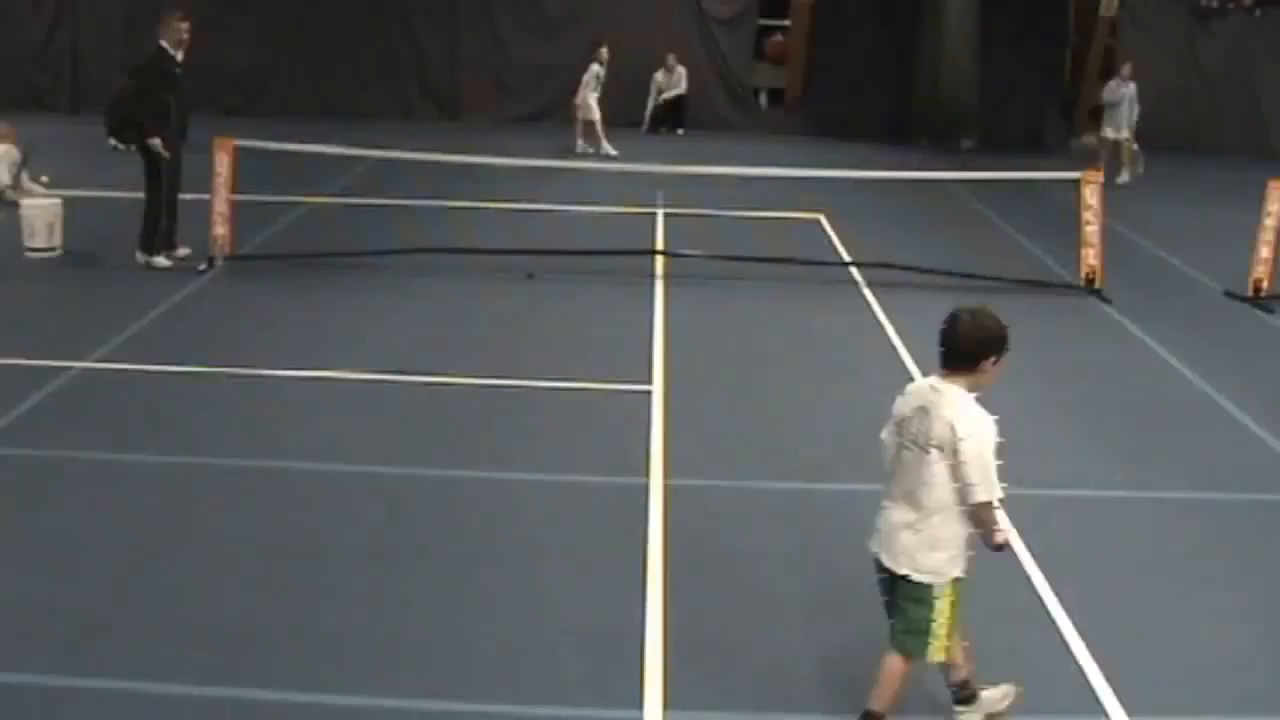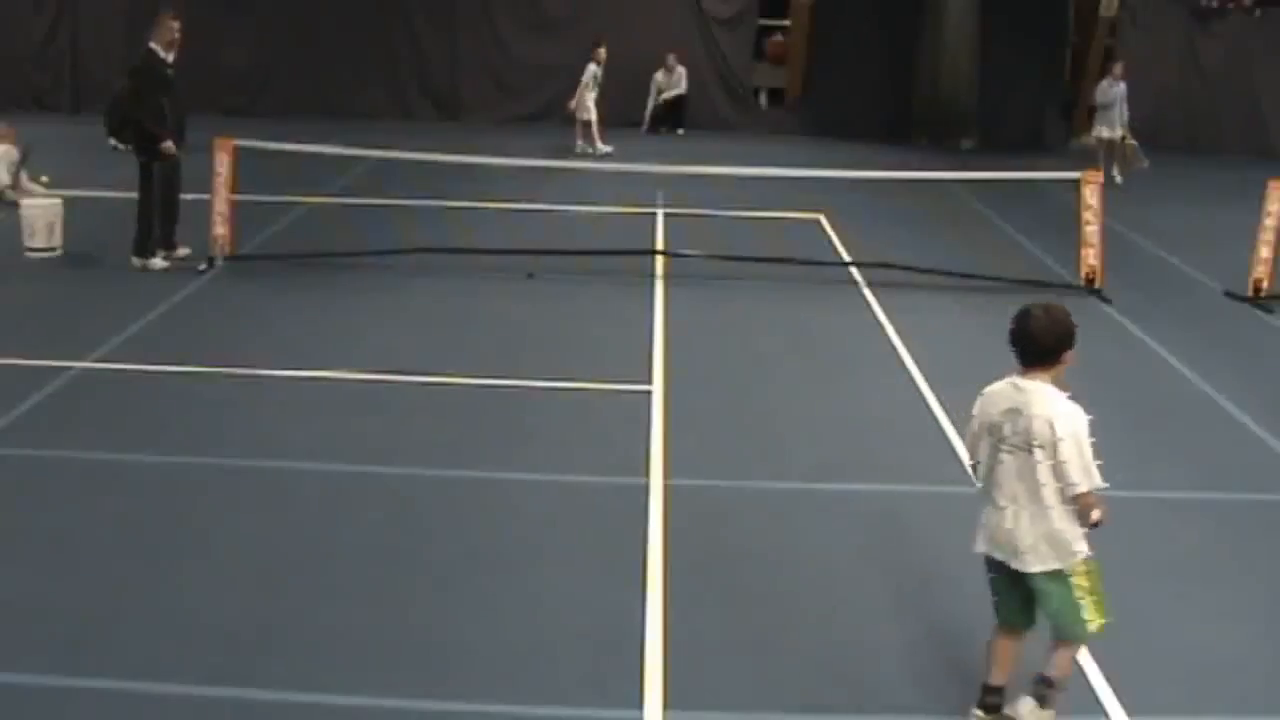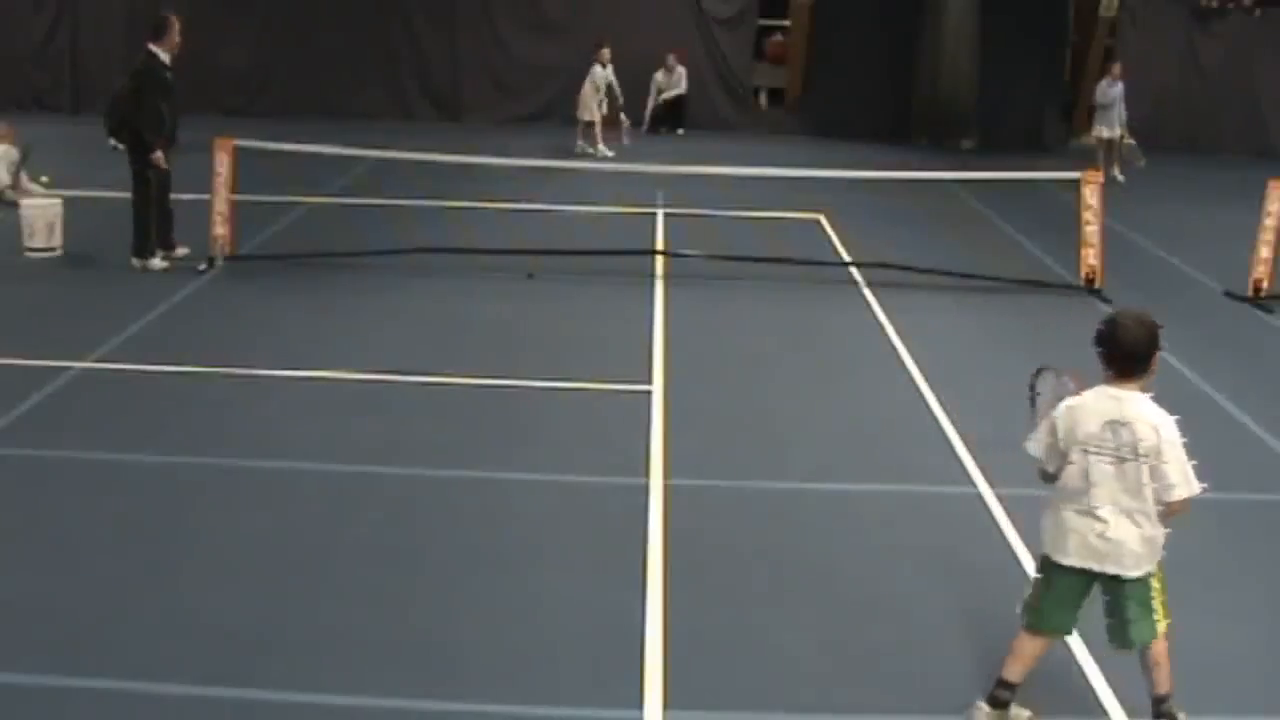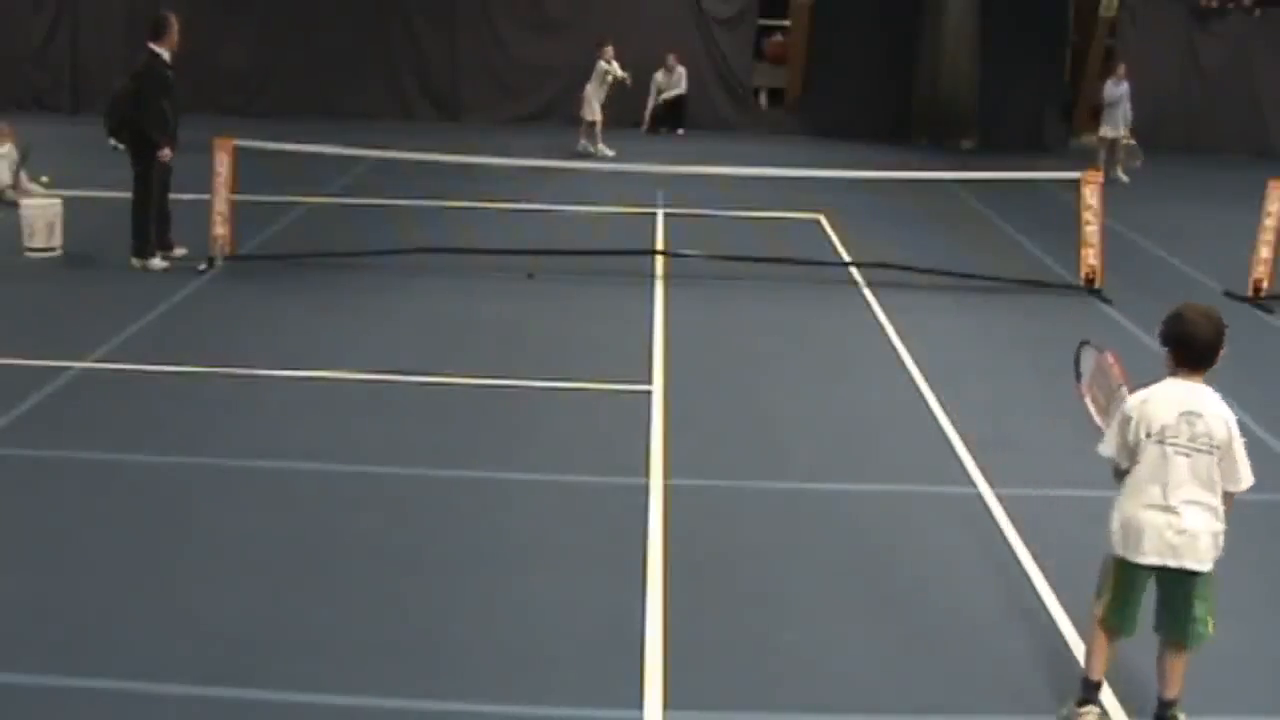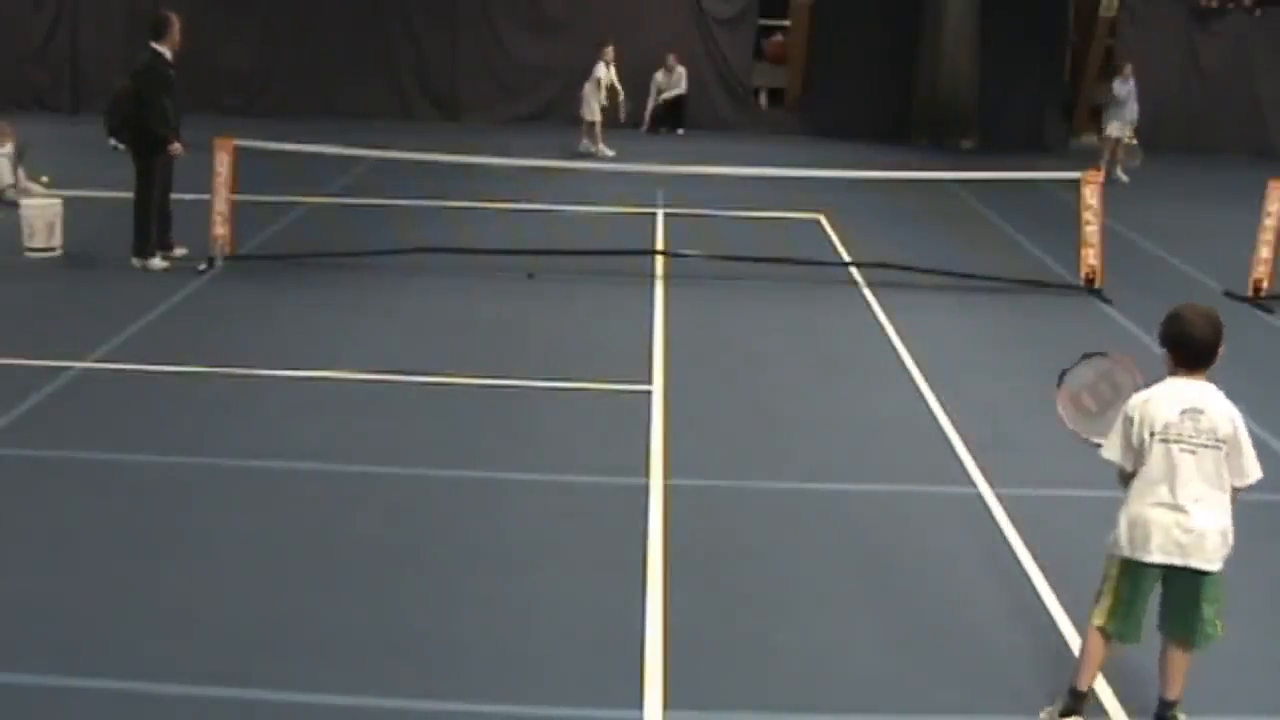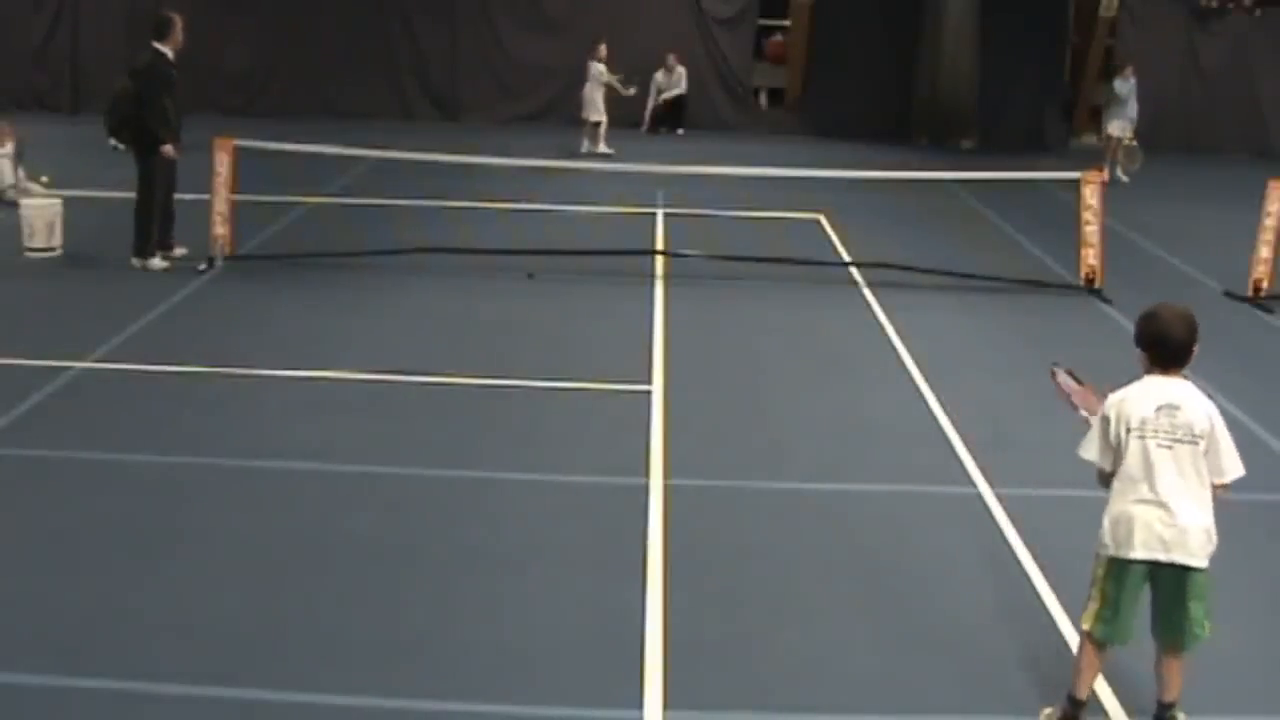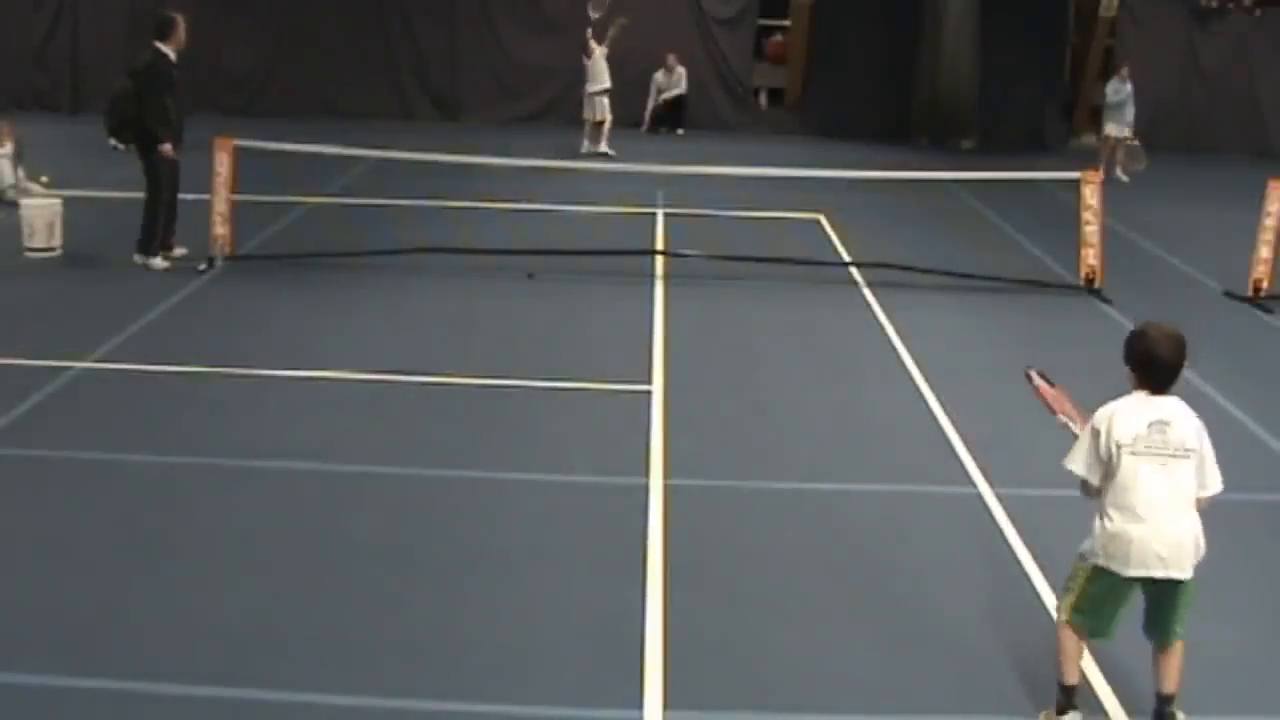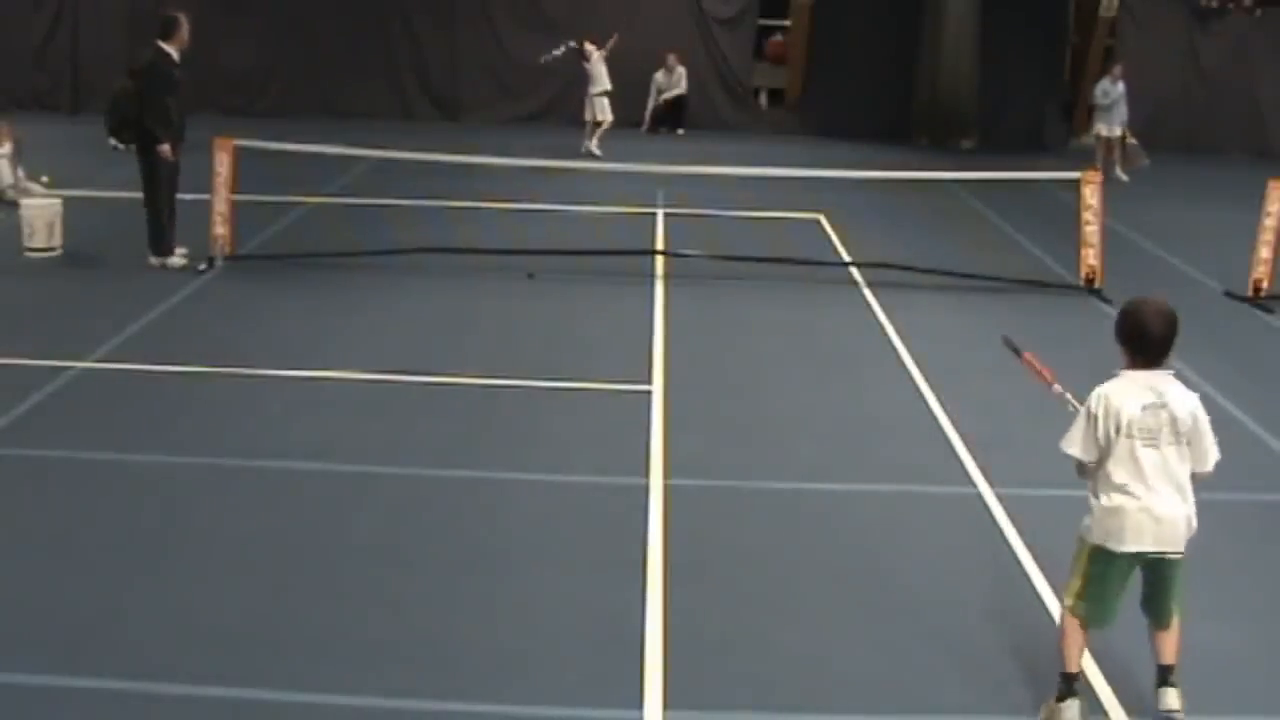
dt=0.3s
person 1, frame 1
left shoulder: (911, 395)
right shoulder: (972, 421)
right elbow: (979, 502)
right wrist: (994, 533)
left hip: (894, 536)
right hip: (931, 550)
left knee: (940, 626)
right knee: (910, 645)
person 1, frame 2
left shoulder: (989, 398)
right shoulder: (1065, 415)
left elbow: (977, 466)
right elbow: (1083, 497)
right wrist: (1093, 514)
left hip: (998, 534)
right hip: (1052, 542)
left knee: (1011, 623)
right knee: (1080, 628)
person 1, frame 3
left shoulder: (1071, 410)
right shoulder: (1158, 424)
left elbow: (1049, 472)
right elbow: (1176, 502)
right wrist: (1150, 514)
left hip: (1071, 540)
right hip: (1132, 547)
left knee: (1040, 625)
right knee: (1152, 633)
person 1, frame 4
left shoulder: (1140, 403)
right shoulder: (1223, 416)
left elbow: (1120, 470)
right elbow: (1230, 491)
left hip: (1137, 531)
right hip: (1194, 539)
left knee: (1107, 618)
right knee: (1178, 636)
person 1, frame 5
left shoulder: (1142, 404)
right shoulder: (1227, 413)
left elbow: (1125, 475)
right elbow: (1235, 488)
left hip: (1144, 531)
right hip: (1202, 539)
left knee: (1104, 622)
right knee: (1181, 635)
person 1, frame 6
left shoulder: (1120, 402)
right shoulder: (1205, 409)
left elbow: (1104, 475)
right elbow: (1218, 485)
left hip: (1129, 530)
right hip: (1188, 536)
left knee: (1098, 629)
right knee: (1175, 637)
person 1, frame 7
left shoulder: (1109, 417)
right shoulder: (1191, 424)
left elbow: (1089, 488)
right elbow: (1201, 500)
left hip: (1120, 543)
right hip: (1178, 547)
left knee: (1072, 618)
right knee: (1168, 634)
person 1, frame 8
left shoulder: (1105, 397)
right shoulder: (1187, 401)
left elbow: (1085, 468)
right elbow: (1201, 473)
left hip: (1115, 523)
right hip: (1170, 525)
left knee: (1077, 610)
right knee: (1163, 613)
person 2, frame 1
left shoulder: (175, 61)
right shoulder: (153, 62)
right elbow: (134, 100)
right wrist: (149, 134)
left hip: (172, 138)
right hip: (157, 139)
left knee: (171, 193)
right knee: (159, 193)
left ankle: (167, 244)
right ankle: (148, 250)
person 2, frame 2
left shoulder: (167, 62)
right shoulder: (146, 65)
right elbow: (142, 108)
right wrist: (161, 138)
left hip: (170, 140)
right hip: (154, 143)
left knee: (170, 195)
right knee: (151, 197)
left ankle: (167, 244)
right ankle: (143, 253)
person 2, frame 3
left shoulder: (161, 65)
right shoulder: (147, 68)
right elbow: (141, 113)
right wrist: (152, 147)
left hip: (160, 144)
right hip: (147, 147)
left knee: (162, 195)
right knee: (147, 198)
left ankle: (165, 244)
right ankle: (142, 254)
person 2, frame 4
left shoulder: (160, 63)
right shoulder: (149, 67)
right elbow: (145, 111)
right wrist: (159, 144)
left hip: (161, 142)
right hip: (148, 145)
left knee: (160, 195)
right knee: (146, 197)
left ankle: (163, 244)
right ankle: (142, 253)
person 2, frame 5
left shoulder: (161, 62)
right shoulder: (151, 65)
right elbow: (150, 109)
left wrist: (170, 138)
right wrist: (169, 139)
left hip: (161, 141)
right hip: (150, 143)
left knee: (162, 194)
right knee: (148, 196)
left ankle: (163, 244)
right ankle: (143, 253)
person 2, frame 6
left shoulder: (163, 62)
right shoulder: (152, 65)
right elbow: (149, 108)
right wrist: (162, 141)
left hip: (165, 140)
right hip: (153, 143)
left knee: (165, 194)
right knee: (150, 196)
left ankle: (164, 244)
right ankle: (143, 253)
person 2, frame 7
left shoulder: (165, 61)
right shoulder: (153, 64)
right elbow: (149, 106)
right wrist: (161, 139)
left hip: (168, 139)
right hip: (156, 142)
left knee: (169, 193)
right knee: (158, 194)
left ankle: (164, 244)
right ankle: (146, 250)
person 2, frame 8
left shoulder: (168, 61)
right shoulder: (155, 64)
right elbow: (150, 106)
right wrist: (160, 140)
left hip: (169, 140)
right hip: (156, 143)
left knee: (168, 195)
right knee: (158, 196)
left ankle: (166, 245)
right ankle: (160, 252)
